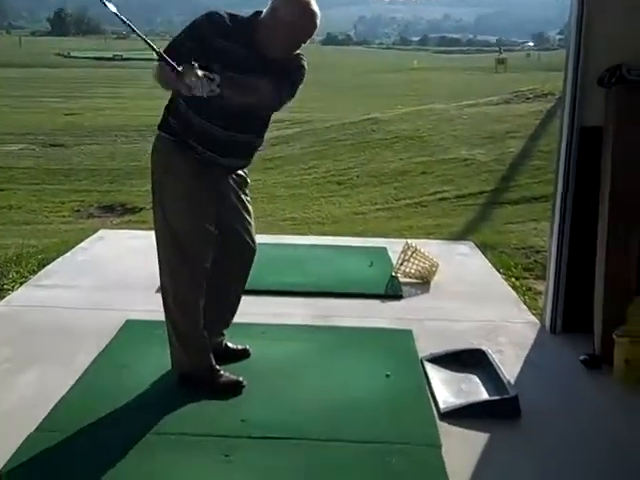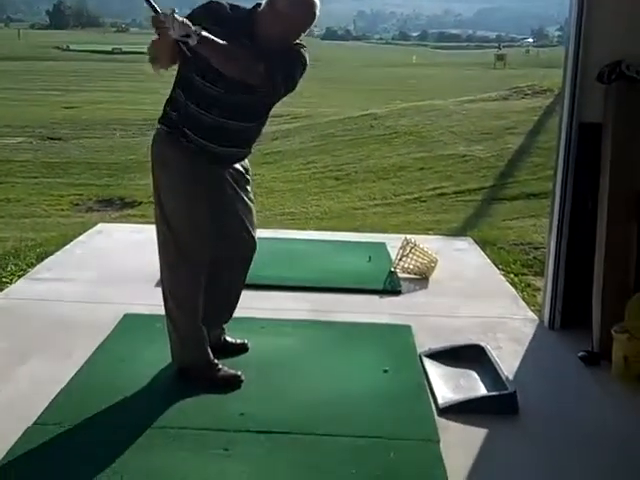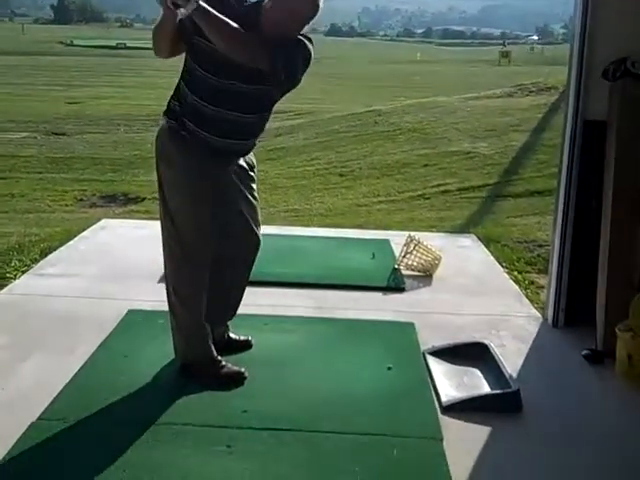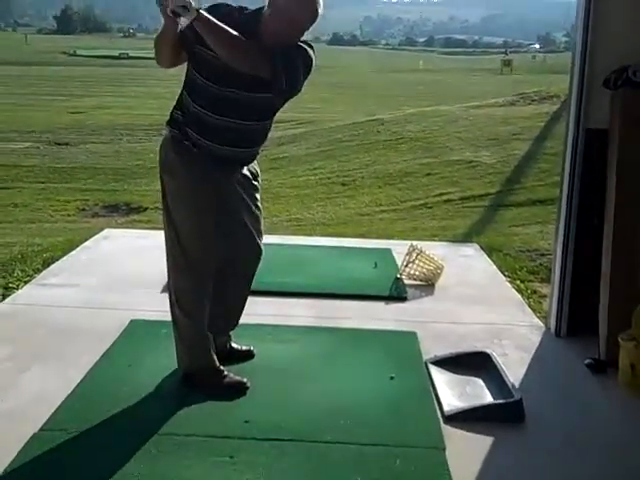
dt=0.2s
person 1, frame 1
left shoulder: (291, 67)
left elbow: (259, 93)
right elbow: (162, 72)
left wrist: (214, 85)
right wrist: (183, 79)
left hip: (228, 167)
right hip: (181, 158)
left knee: (239, 250)
right knee: (188, 260)
left ankle: (210, 337)
right ankle: (193, 363)
person 1, frame 2
left shoulder: (293, 58)
left elbow: (245, 69)
right elbow: (159, 59)
left wrist: (195, 37)
right wrist: (169, 36)
left hip: (229, 161)
right hip: (180, 151)
left knee: (239, 245)
right knee: (188, 254)
left ankle: (210, 332)
right ankle: (192, 356)
person 1, frame 3
left shoulder: (297, 50)
left elbow: (247, 52)
right elbow: (163, 49)
left hip: (235, 155)
right hip: (184, 147)
left knee: (243, 242)
right knee: (191, 250)
left ankle: (215, 328)
right ankle: (195, 352)
person 1, frame 4
left shoulder: (299, 57)
left elbow: (246, 59)
right elbow: (166, 60)
left hip: (239, 165)
right hip: (189, 157)
left knee: (244, 252)
right knee: (194, 259)
left ankle: (218, 339)
right ankle: (198, 363)
